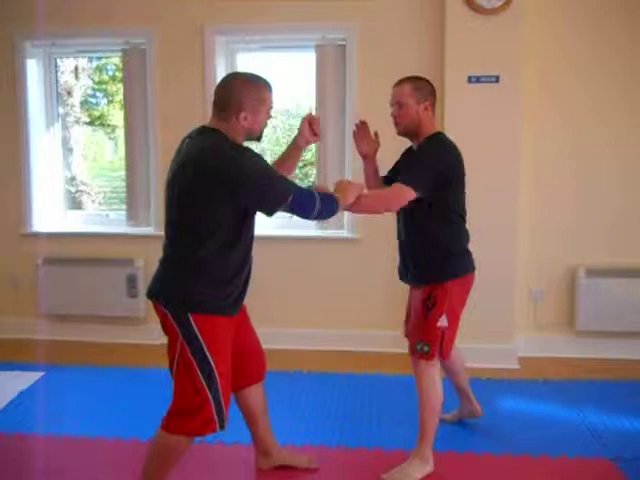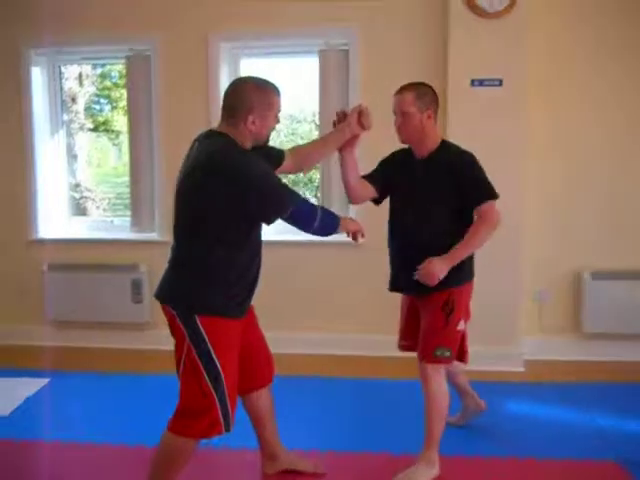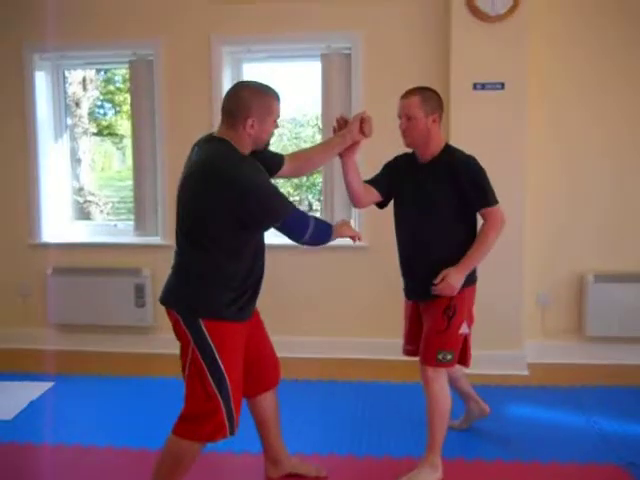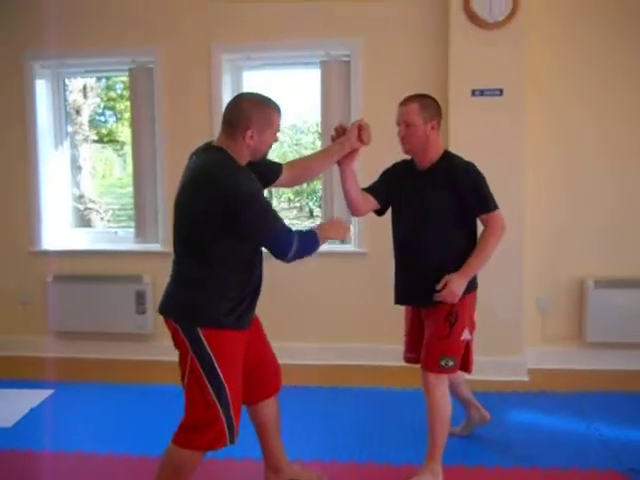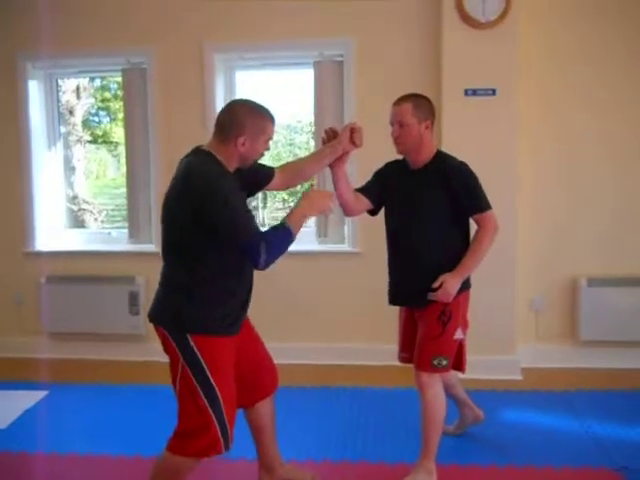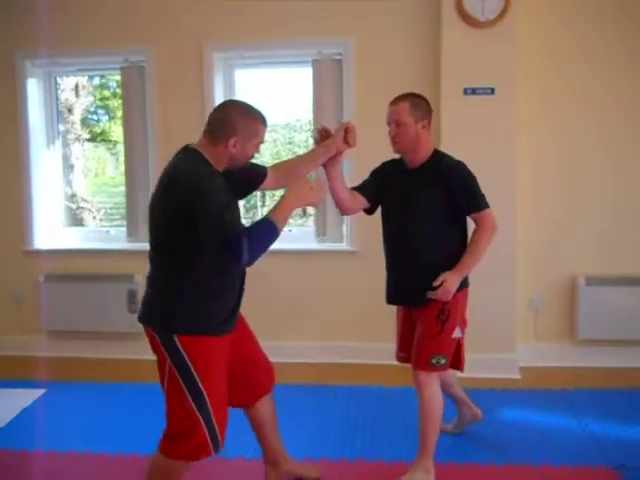
dt=0.3s
person 1, frame 1
left shoulder: (206, 143)
right shoulder: (227, 161)
left elbow: (265, 185)
right elbow: (302, 203)
left wrist: (299, 145)
right wrist: (343, 196)
left hip: (214, 293)
right hip: (194, 301)
left knee: (249, 368)
right knee: (198, 406)
person 1, frame 2
left shoulder: (221, 146)
right shoulder: (236, 166)
left elbow: (291, 161)
right elbow: (304, 216)
left wrist: (345, 132)
right wrist: (345, 223)
left hip: (224, 296)
right hip: (202, 303)
left knee: (257, 372)
right knee: (205, 408)
person 1, frame 3
left shoulder: (223, 151)
right shoulder: (233, 172)
left elbow: (290, 165)
right elbow: (299, 227)
left wrist: (346, 139)
right wrist: (340, 229)
left hip: (231, 301)
right hip: (207, 308)
left knee: (263, 375)
right knee: (210, 412)
person 1, frame 4
left shoulder: (221, 160)
right shoulder: (228, 179)
left elbow: (289, 174)
right elbow: (287, 247)
left wrist: (343, 147)
right wrist: (327, 231)
left hip: (230, 308)
right hip: (204, 317)
left knee: (264, 381)
right knee: (210, 421)
person 1, frame 5
left shoulder: (215, 166)
right shoulder: (209, 183)
left elbow: (281, 177)
right elbow: (261, 253)
left wrist: (335, 149)
right wrist: (305, 208)
left hip: (221, 314)
right hip: (194, 323)
left knee: (260, 382)
right knee: (205, 427)
person 1, frame 6
left shoulder: (211, 167)
right shoulder: (194, 180)
left elbow: (275, 176)
right elbow: (244, 249)
left wrist: (329, 148)
right wrist: (292, 202)
left hip: (218, 314)
right hip: (184, 324)
left knee: (257, 381)
right knee: (195, 431)
person 2, frame 1
left shoulder: (436, 154)
right shoulder: (411, 155)
left elbow: (391, 202)
right elbow: (387, 195)
right wrist: (369, 158)
left hip: (444, 275)
right hip: (425, 272)
left knee: (424, 360)
right knee: (442, 346)
right ankle: (469, 404)
person 2, frame 2
left shoulder: (459, 162)
right shoulder: (396, 162)
left elbow: (490, 217)
right elbow: (356, 194)
left wrist: (447, 261)
right wrist: (346, 151)
left hip: (448, 282)
right hip: (412, 281)
left knee: (430, 365)
right knee: (435, 354)
right ankle: (470, 399)
person 2, frame 3
left shoulder: (462, 166)
right shoulder: (399, 167)
left elbow: (495, 220)
right elbow: (360, 198)
left wrist: (461, 270)
right wrist: (348, 157)
left hip: (449, 286)
right hip: (415, 285)
left knee: (433, 369)
right knee: (438, 358)
right ankle: (475, 404)
person 2, frame 4
left shoulder: (461, 172)
right shoulder: (397, 174)
left elbow: (495, 226)
right elbow: (358, 206)
left wrist: (463, 275)
right wrist: (346, 165)
left hip: (450, 292)
right hip: (415, 291)
left knee: (434, 376)
right knee: (438, 365)
right ankle: (475, 410)
person 2, frame 5
left shoulder: (454, 172)
right shoulder: (390, 174)
left elbow: (489, 225)
right elbow: (352, 207)
left wrist: (458, 275)
right wrist: (337, 167)
left hip: (444, 292)
right hip: (408, 291)
left knee: (427, 375)
right knee: (431, 365)
right ankle: (469, 410)
person 2, frame 6
left shoulder: (451, 171)
right shoulder: (387, 173)
left elbow: (487, 224)
right elbow: (348, 205)
left wrist: (457, 274)
right wrist: (332, 167)
left hip: (441, 292)
right hip: (405, 290)
left knee: (425, 374)
right knee: (427, 363)
right ankle: (467, 409)
